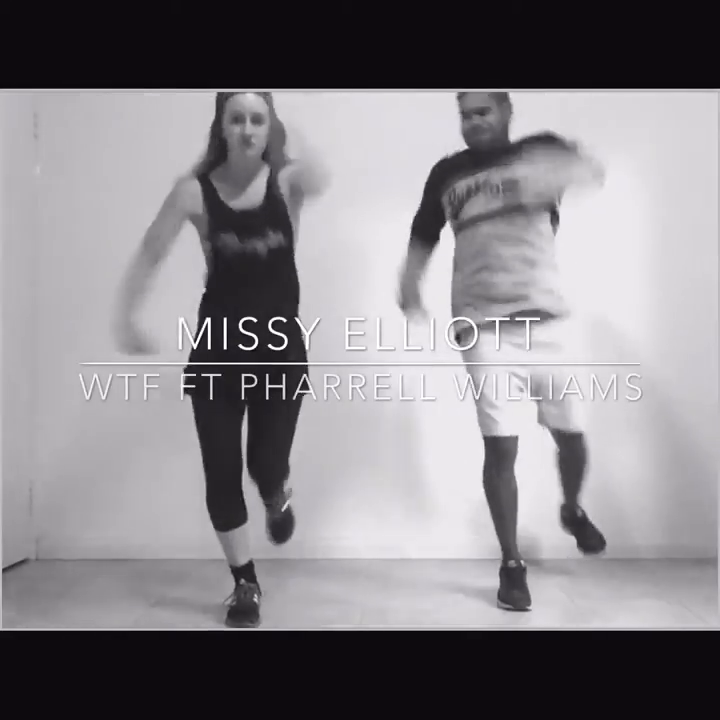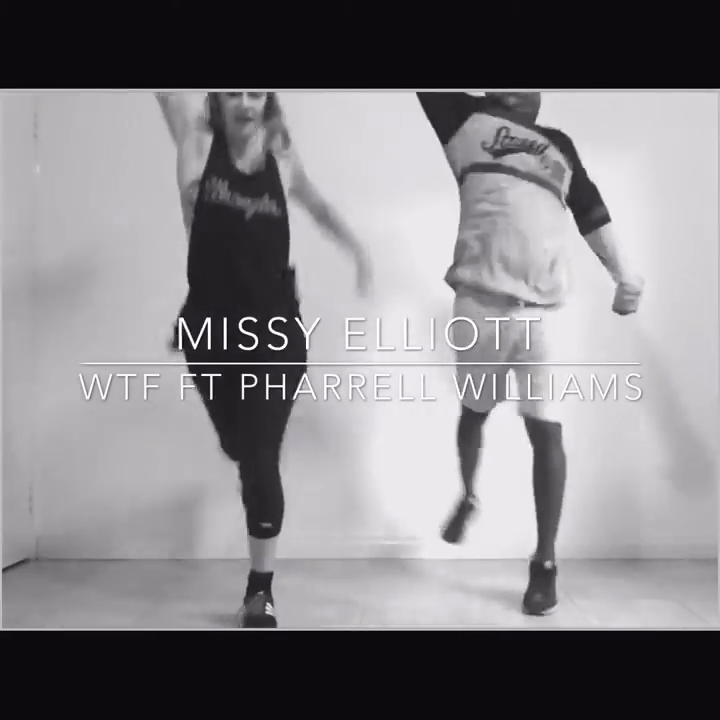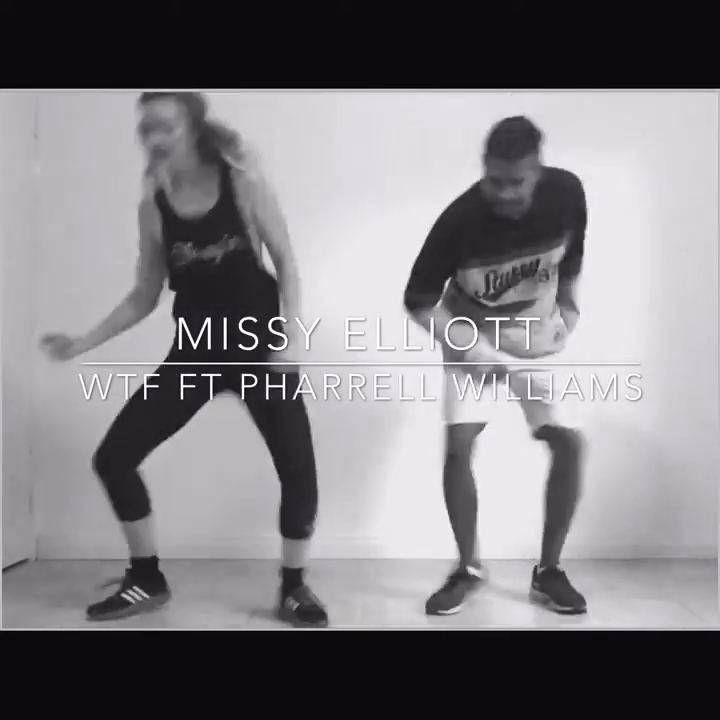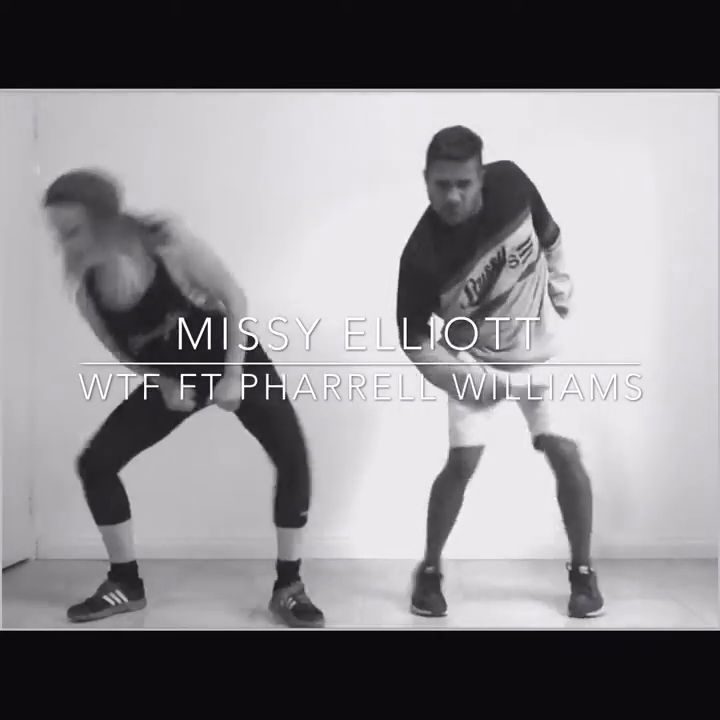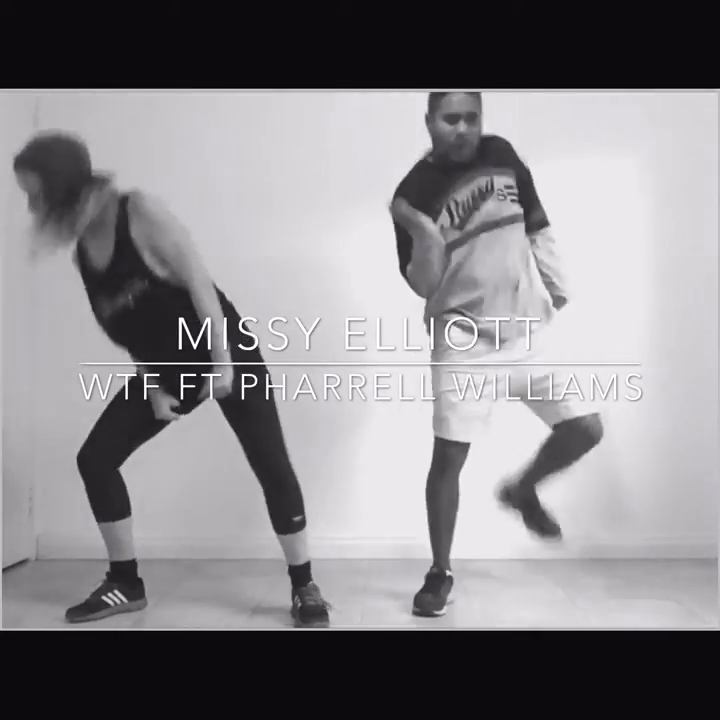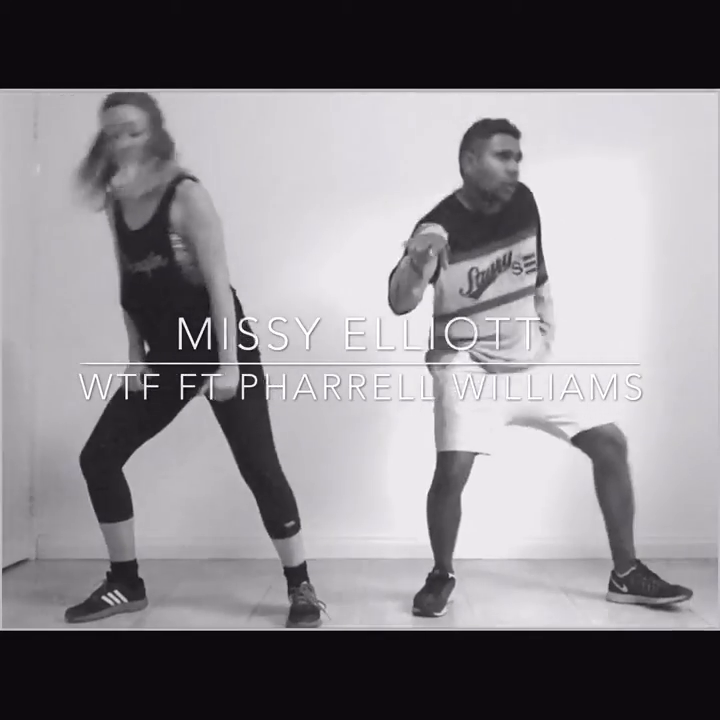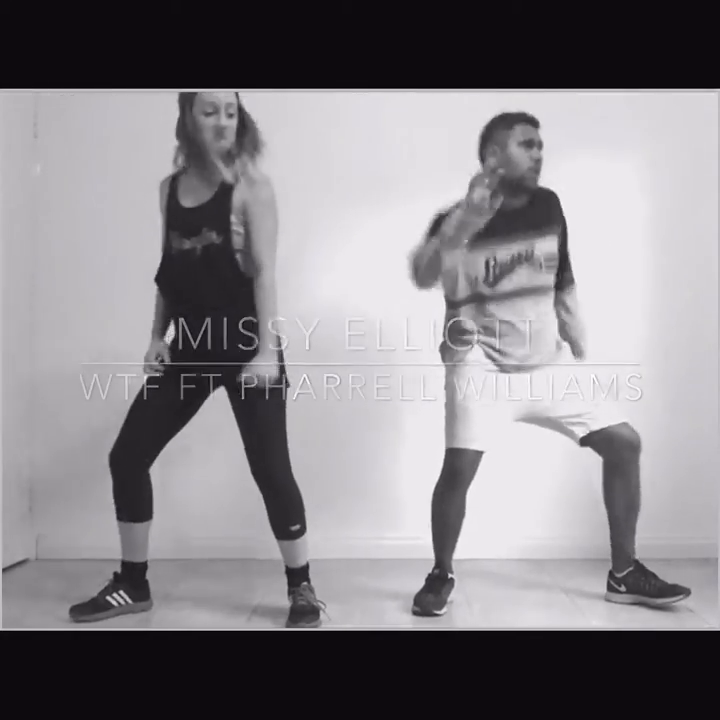
dt=0.4s
person 1, frame 1
left shoulder: (286, 178)
right shoulder: (193, 189)
left elbow: (317, 182)
right elbow: (148, 258)
left wrist: (310, 174)
right wrist: (126, 316)
left hip: (278, 339)
right hip: (216, 344)
left knee: (266, 462)
right knee: (220, 471)
left ankle: (277, 496)
right ankle: (244, 582)
person 1, frame 2
left shoulder: (284, 161)
right shoulder: (197, 146)
left elbow: (317, 205)
right elbow: (170, 97)
left wrist: (356, 247)
left hip: (274, 328)
right hip: (209, 327)
left knee: (261, 459)
right knee: (240, 444)
left ankle: (260, 591)
person 1, frame 3
left shoulder: (243, 180)
right shoulder: (153, 208)
left elbow: (286, 261)
right elbow: (145, 296)
left wrist: (292, 333)
right wrist: (85, 342)
left hip: (258, 346)
right hip: (191, 351)
left knee: (298, 467)
right knee: (114, 456)
left ankle: (294, 585)
right ankle: (147, 577)
person 1, frame 4
left shoulder: (170, 245)
right shoulder: (88, 292)
left elbow: (234, 297)
right elbow: (122, 349)
left wrist: (235, 371)
right wrist: (162, 382)
left hip: (236, 362)
right hip: (170, 379)
left knee: (292, 455)
right knee: (94, 462)
left ankle: (288, 584)
right ankle: (125, 581)
person 1, frame 5
left shoulder: (140, 212)
right shoulder: (82, 249)
left elbow: (198, 281)
right elbow: (116, 327)
left wrist: (223, 361)
right wrist: (151, 385)
left hip: (226, 353)
right hip: (166, 367)
left knee: (271, 462)
right knee: (95, 457)
left ankle: (303, 587)
right ankle: (125, 584)
person 1, frame 6
left shoulder: (186, 195)
right shoulder: (115, 204)
left elbow: (218, 284)
right elbow: (131, 290)
left wrist: (231, 363)
right wrist: (135, 356)
left hip: (221, 351)
right hip: (165, 359)
left knee: (259, 467)
right knee: (98, 457)
left ankle: (300, 587)
right ankle: (125, 583)
person 1, frame 7
left shoulder: (252, 183)
right shoulder: (170, 187)
left elbow: (266, 271)
right elbow: (170, 272)
left wrist: (267, 349)
right wrist: (157, 337)
left hip: (246, 346)
right hip: (189, 348)
left knee: (270, 468)
right knee: (127, 456)
left ankle: (300, 587)
right ankle: (132, 584)
person 2, frame 1
left shoulder: (542, 151)
right shoulder: (446, 173)
left elbow: (589, 173)
right elbow: (423, 235)
left wrist: (542, 177)
right wrist: (409, 280)
left hip: (544, 319)
right hip: (485, 327)
left knee: (572, 436)
right knee: (500, 448)
left ankle: (572, 508)
right ankle: (512, 565)
person 2, frame 2
left shoulder: (560, 145)
right shoulder: (469, 121)
left elbow: (593, 216)
right elbow: (428, 91)
left wrist: (625, 276)
left hip: (537, 307)
right hip: (479, 301)
left knee: (547, 432)
right knee: (477, 410)
left ankle: (545, 563)
right ankle: (468, 496)
person 2, frame 3
left shoulder: (566, 192)
right shoulder: (459, 219)
right elbow: (419, 302)
left wrist: (567, 316)
right wrist: (476, 351)
left hip: (536, 345)
right hip: (473, 345)
left knee: (570, 444)
right knee: (459, 444)
left ankle: (549, 570)
right ankle: (468, 568)
person 2, frame 4
left shoulder: (511, 181)
right shoulder: (421, 255)
left elbow: (550, 239)
right elbow: (415, 342)
left wrist: (561, 295)
right wrist: (479, 380)
left hip: (538, 350)
right hip: (474, 362)
left knee: (564, 454)
right knee: (462, 462)
left ankle: (583, 570)
right ankle: (429, 570)
person 2, frame 5
left shoulder: (501, 153)
right shoulder: (412, 192)
left elbow: (536, 222)
right elbow: (424, 284)
left wrist: (555, 282)
right wrist: (423, 238)
left hip: (530, 330)
right hip: (463, 340)
left knee: (586, 429)
right knee: (447, 458)
left ankle: (522, 487)
right ankle: (440, 573)
person 2, frame 6
left shoulder: (524, 203)
right shoulder: (439, 227)
right elbow: (399, 304)
left wrist: (547, 335)
right wrist: (418, 258)
left hip: (529, 362)
right hip: (467, 365)
left knee: (610, 443)
right knee: (452, 471)
left ankle: (625, 573)
right ankle: (442, 576)
person 2, frame 7
left shoulder: (548, 206)
right shoulder: (462, 215)
right elbow: (422, 275)
left wrist: (579, 348)
right wrist: (465, 221)
left hip: (545, 360)
right hip: (481, 361)
left knee: (624, 443)
right knee: (459, 467)
left ankle: (624, 573)
right ankle: (441, 575)
